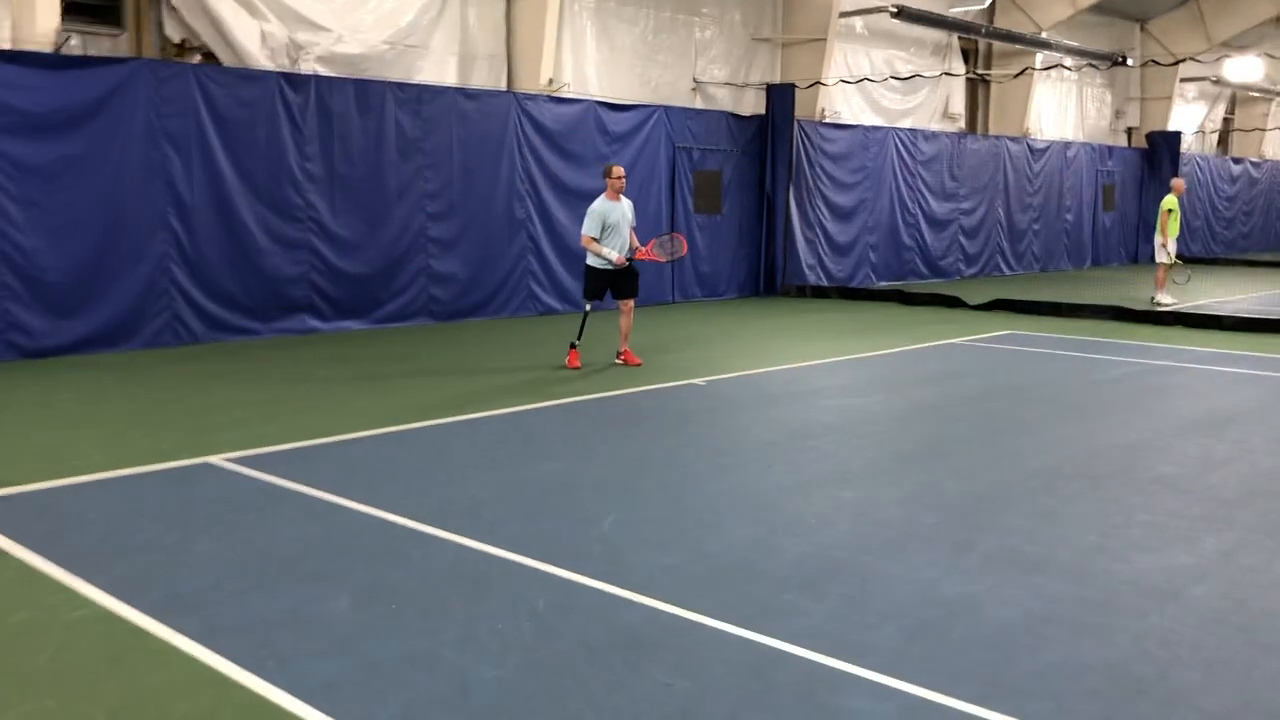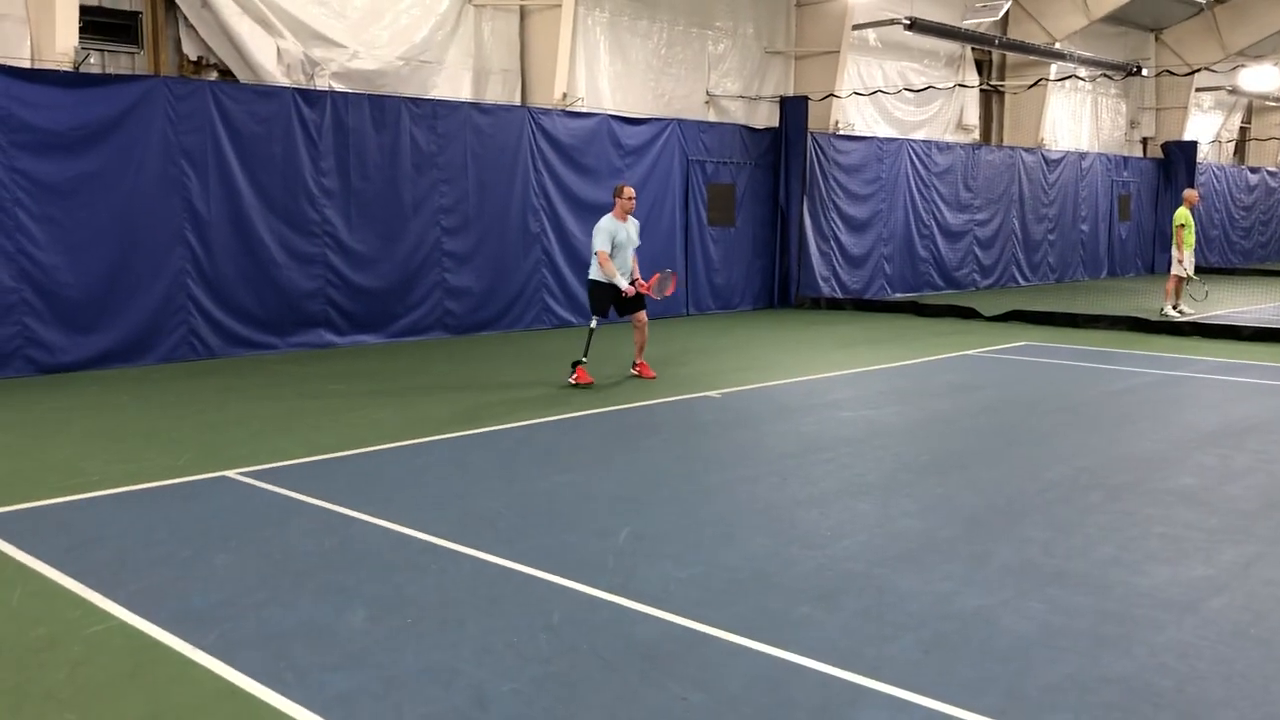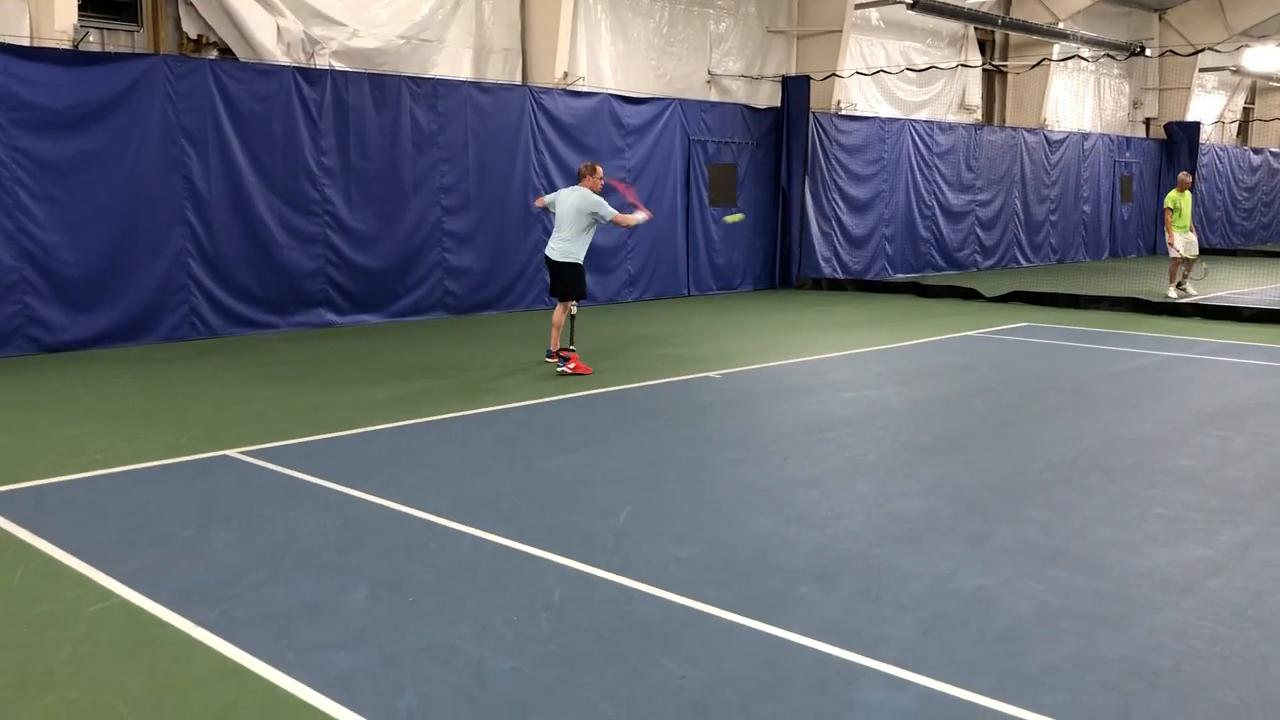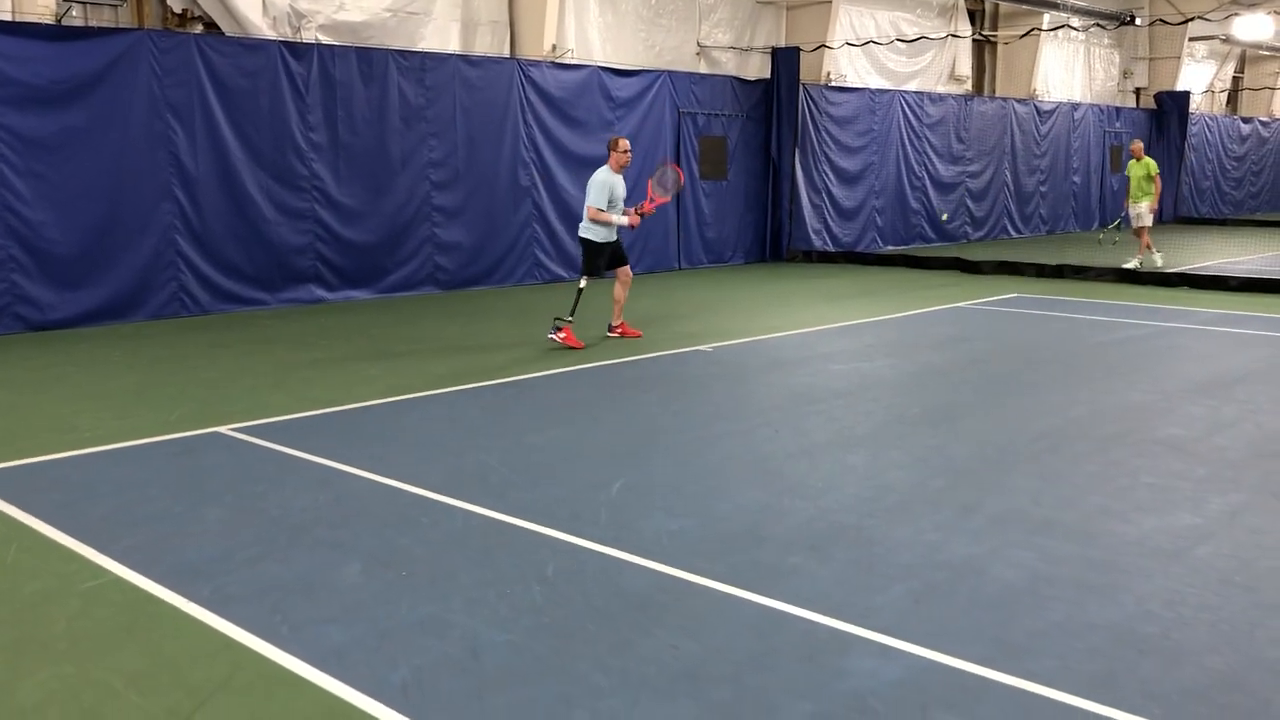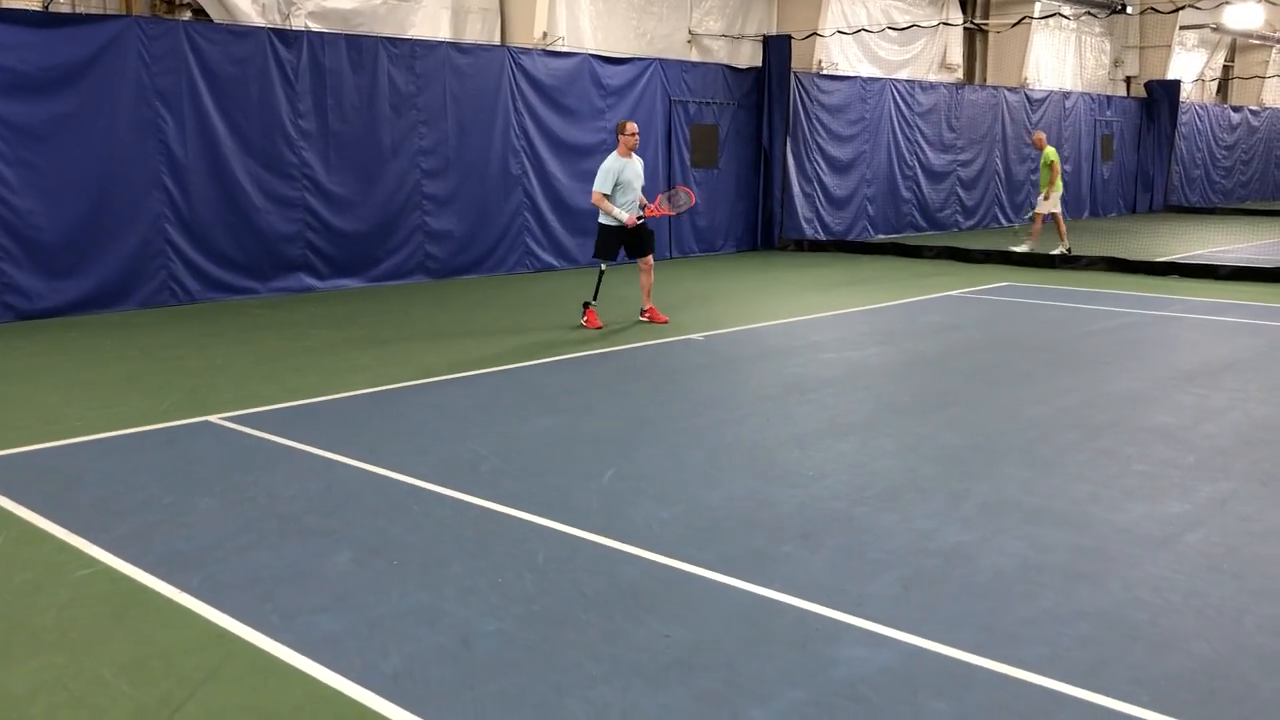
dt=1s
person 1, frame 1
left shoulder: (627, 204)
right shoulder: (598, 208)
right elbow: (586, 241)
left wrist: (636, 247)
right wrist: (612, 255)
left hip: (623, 266)
right hip: (599, 267)
left knee: (627, 306)
right knee: (588, 308)
left ankle: (623, 352)
right ankle: (573, 350)
person 1, frame 2
left shoulder: (634, 224)
right shoulder: (605, 226)
right elbow: (603, 260)
left wrist: (636, 277)
right wrist: (623, 284)
left hip: (626, 282)
right hip: (601, 281)
left knee: (641, 321)
right knee: (595, 323)
left ankle: (639, 363)
right ankle: (578, 369)
person 1, frame 3
left shoulder: (563, 193)
right shoulder: (594, 202)
left elbow: (539, 203)
right elbow: (623, 221)
right wrist: (642, 215)
left hip: (553, 255)
right hip: (569, 260)
left knee: (563, 303)
right knee: (568, 304)
left ankle: (554, 350)
right ankle: (566, 360)
person 1, frame 4
left shoulder: (618, 177)
right shoulder: (602, 179)
right elbow: (593, 214)
left wrist: (634, 212)
right wrist: (625, 220)
left hip: (609, 238)
right hip: (594, 238)
left knee: (625, 276)
right knee: (585, 282)
left ankle: (616, 325)
right ankle: (560, 328)
person 1, frame 5
left shoulder: (638, 161)
right shoulder: (610, 165)
right elbow: (596, 199)
left wrist: (645, 204)
right wrist: (623, 217)
left hip: (635, 222)
right hip: (612, 225)
left knee: (647, 264)
right knee: (603, 268)
left ankle: (647, 309)
right ankle: (588, 311)
